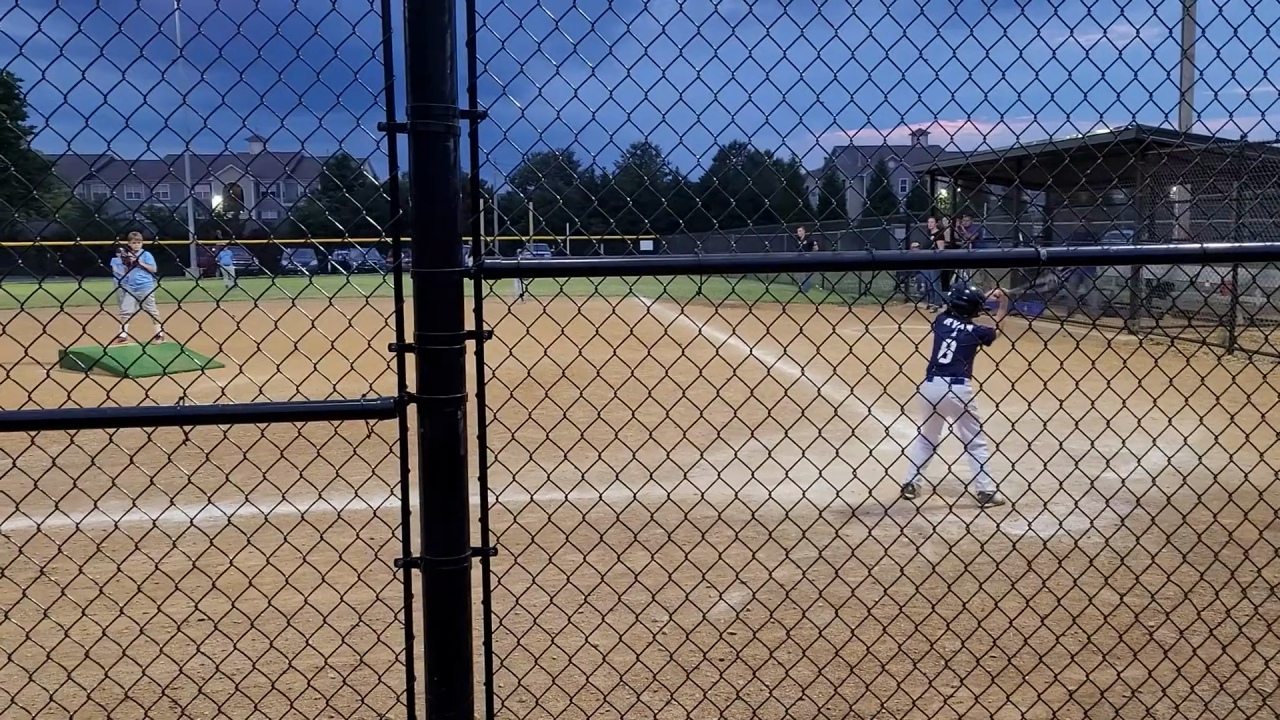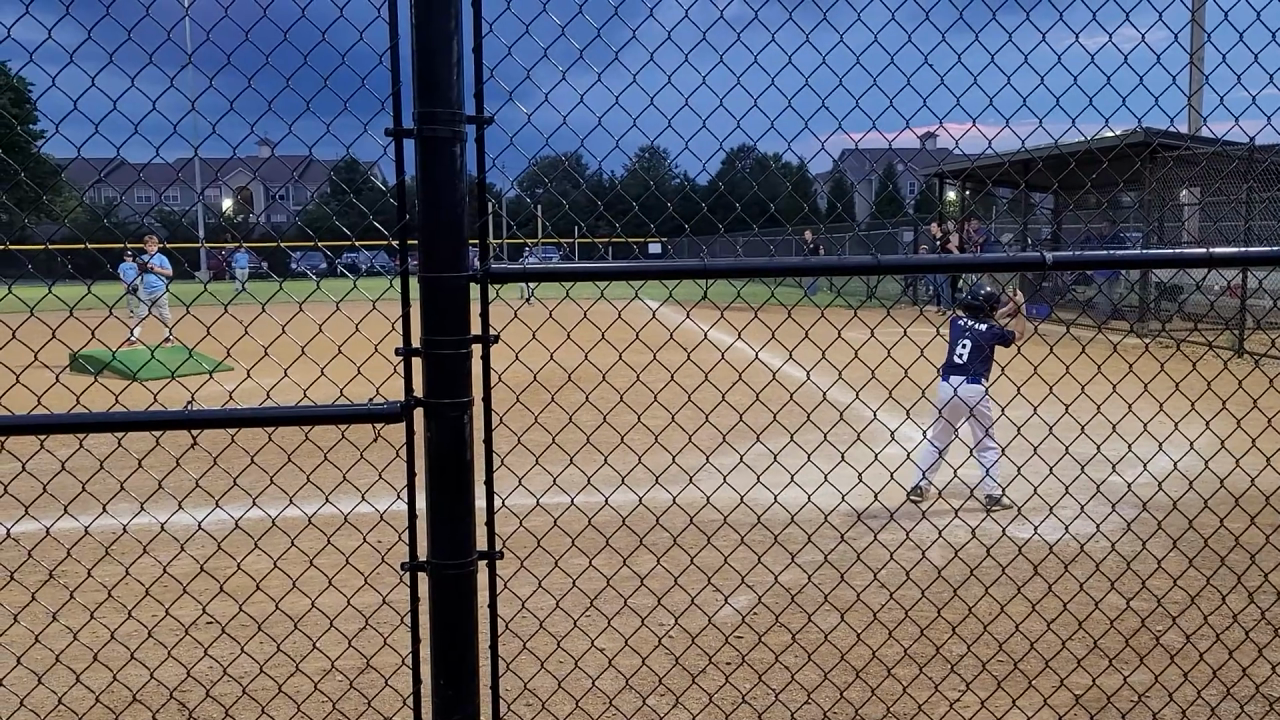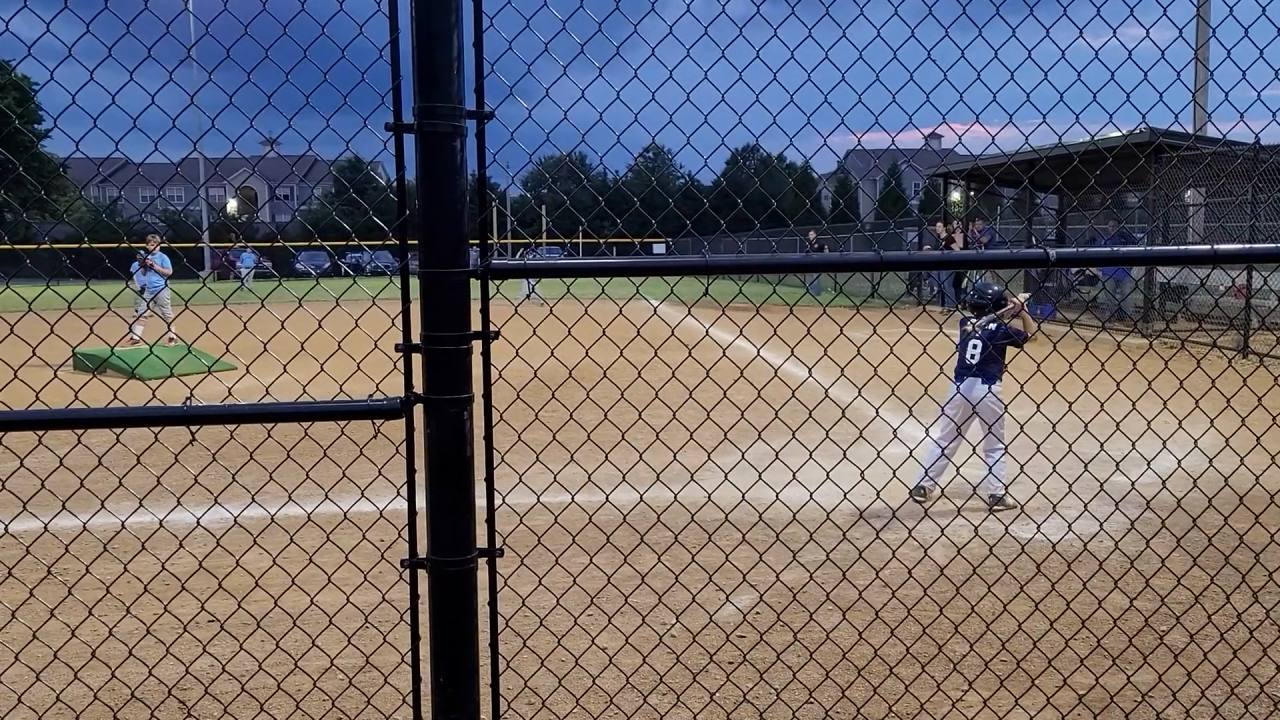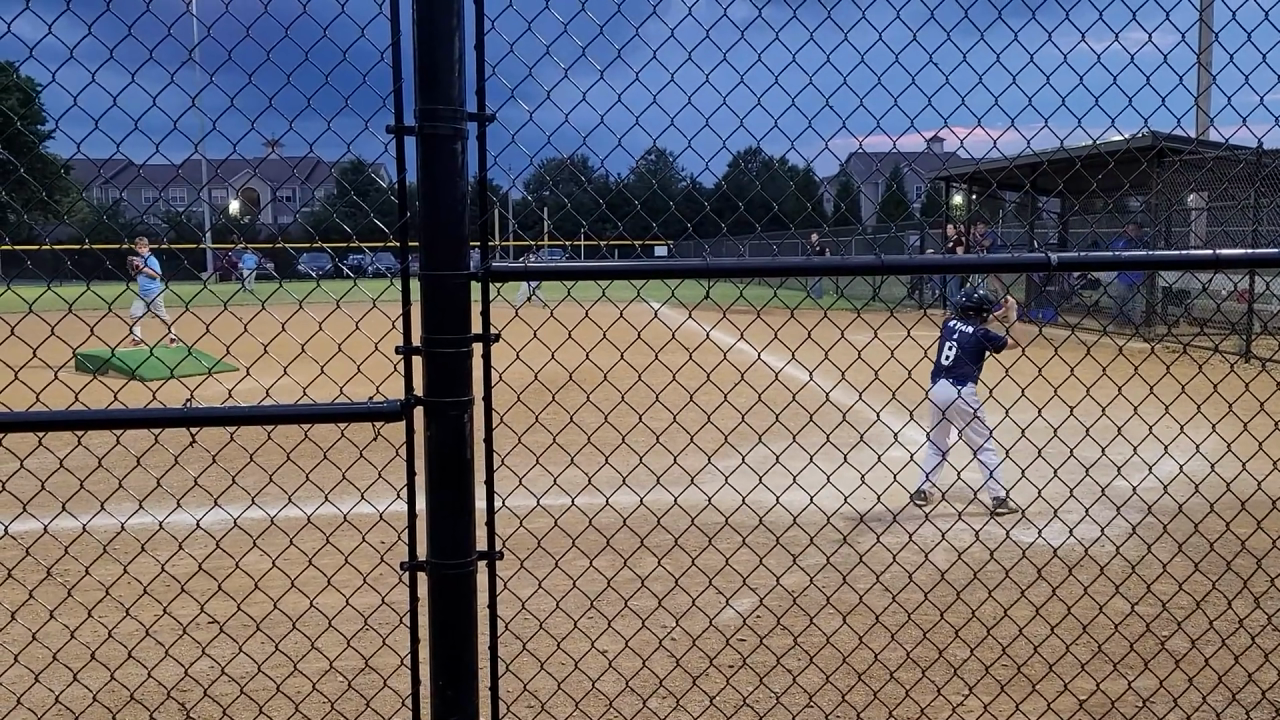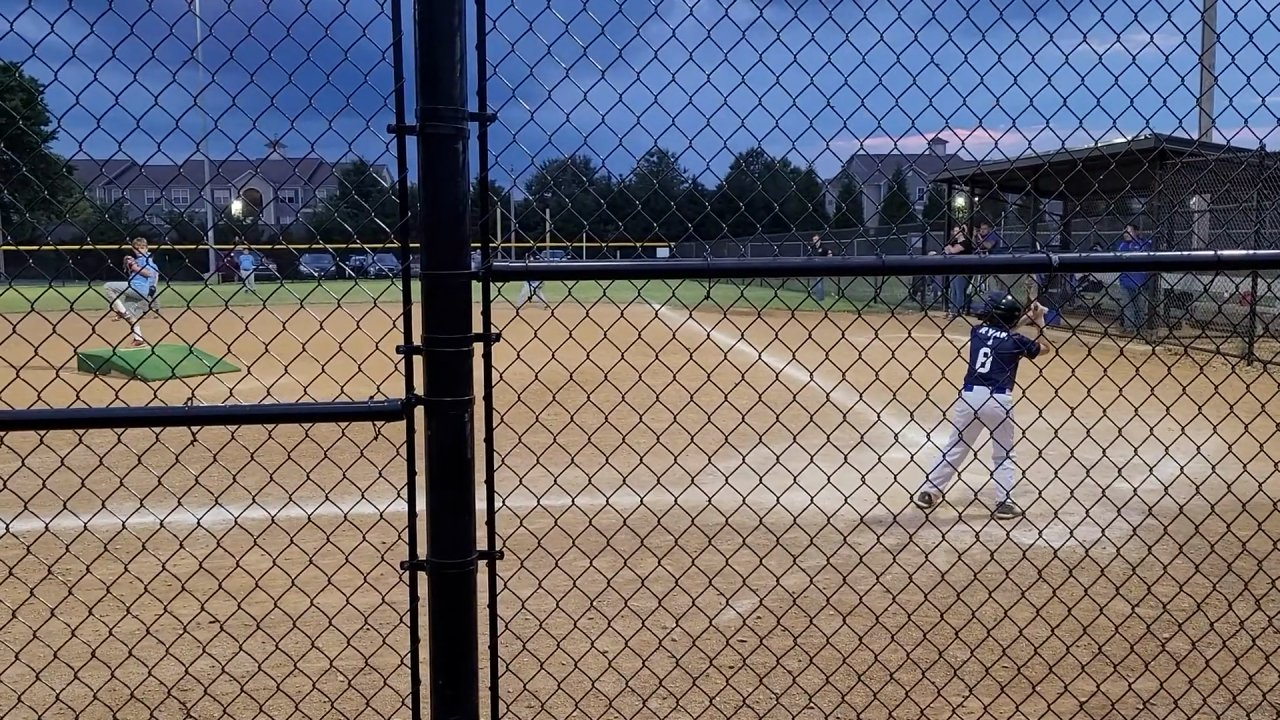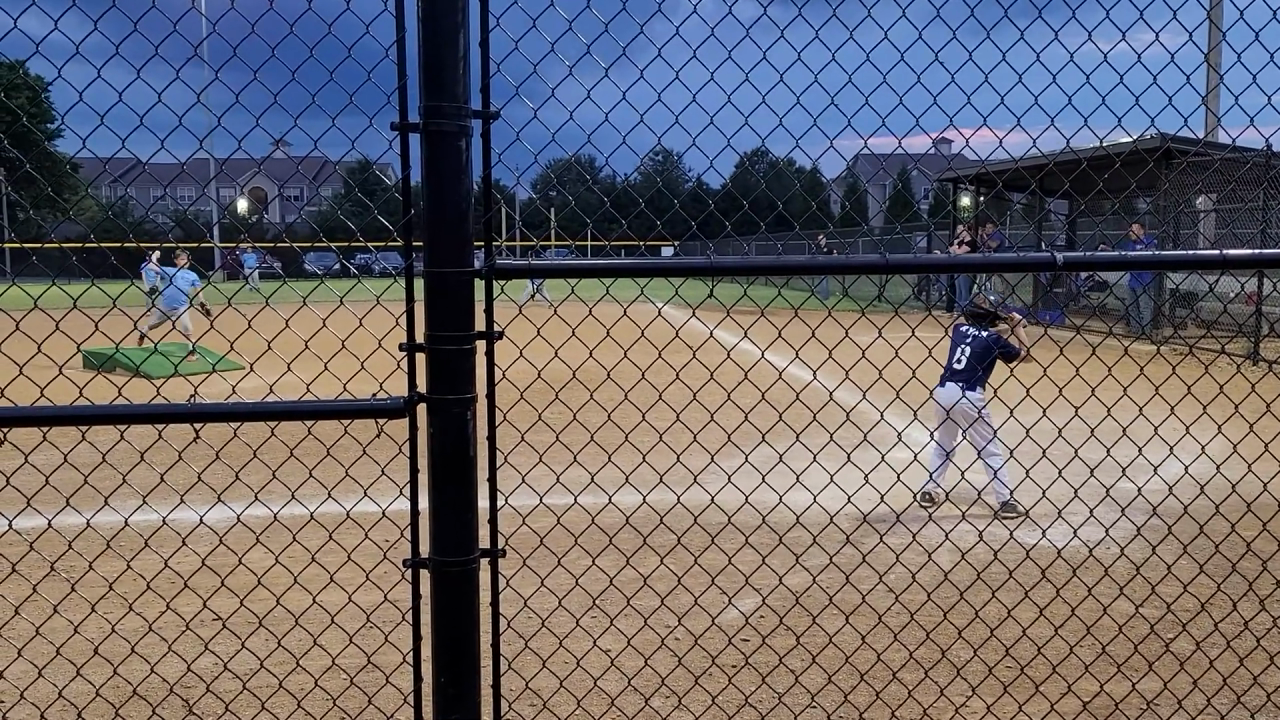
dt=0.7s
person 1, frame 1
left shoulder: (941, 320)
right shoulder: (975, 331)
left elbow: (957, 310)
right elbow: (996, 328)
left wrist: (987, 296)
right wrist: (1003, 302)
left hip: (931, 385)
right hip: (958, 388)
left knee: (926, 437)
right knee: (975, 441)
left ankle: (910, 484)
right ankle: (986, 491)
person 1, frame 2
left shoulder: (956, 322)
right shoulder: (992, 330)
right elbow: (1019, 335)
left wrist: (1008, 309)
right wrist: (1019, 308)
left hip: (947, 385)
right hip: (974, 389)
left knee: (936, 440)
right knee: (987, 445)
left ankle: (920, 488)
right ankle: (993, 495)
person 1, frame 3
left shoulder: (966, 323)
right shoulder: (1001, 329)
right elbow: (1032, 334)
left wrist: (1012, 308)
right wrist: (1021, 309)
left hip: (960, 387)
right hip: (987, 389)
left knee: (943, 439)
right knee: (995, 445)
left ankle: (923, 486)
right ankle: (997, 495)
person 1, frame 4
left shoulder: (949, 323)
right shoulder: (981, 334)
right elbow: (1014, 342)
left wrist: (1001, 313)
right wrist: (1011, 314)
left hip: (938, 387)
right hip: (962, 391)
left knee: (936, 443)
right knee: (984, 446)
left ankle: (924, 490)
right ankle: (999, 497)
person 1, frame 5
left shoulder: (977, 331)
right shoulder: (1014, 340)
right elbow: (1044, 348)
left wrist: (1026, 318)
right wrist: (1039, 320)
left hip: (969, 395)
right hip: (997, 399)
left knee: (955, 448)
right knee: (1003, 453)
left ankle: (928, 492)
right ankle: (1005, 503)
person 1, frame 6
left shoulder: (958, 329)
right shoulder: (994, 339)
right elbow: (1026, 355)
left wrist: (1008, 328)
right wrist: (1018, 328)
left hip: (944, 391)
right hip: (970, 396)
left knee: (942, 445)
right knee: (991, 451)
left ankle: (929, 492)
right ankle: (1006, 502)
